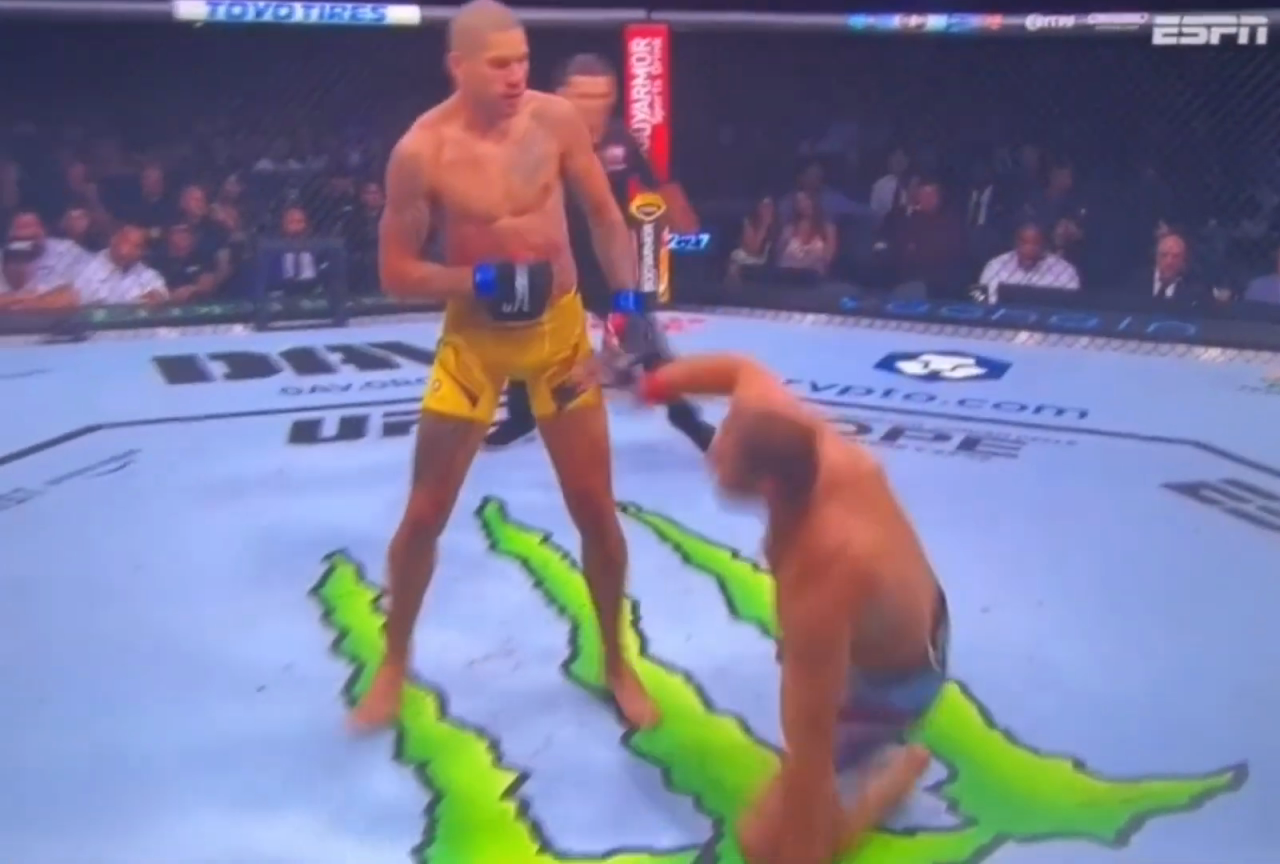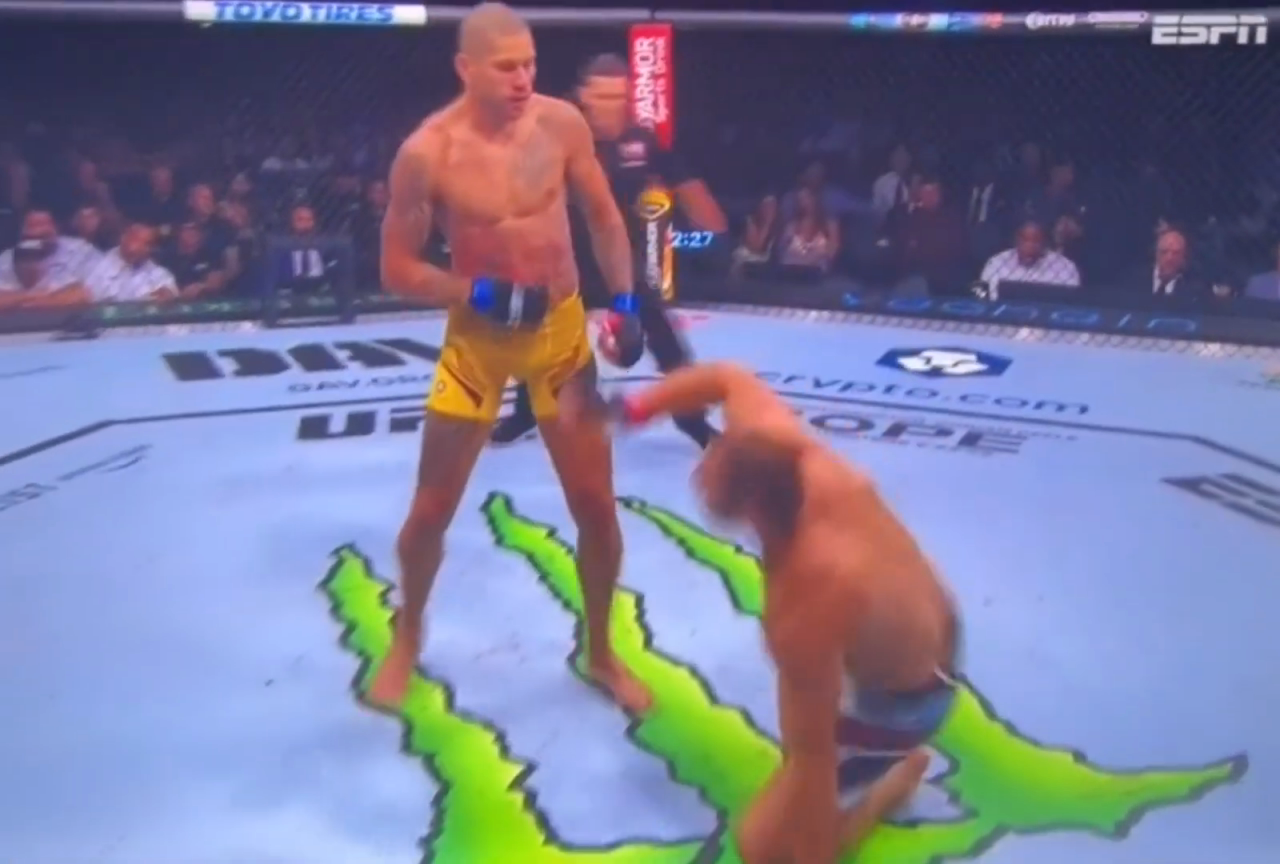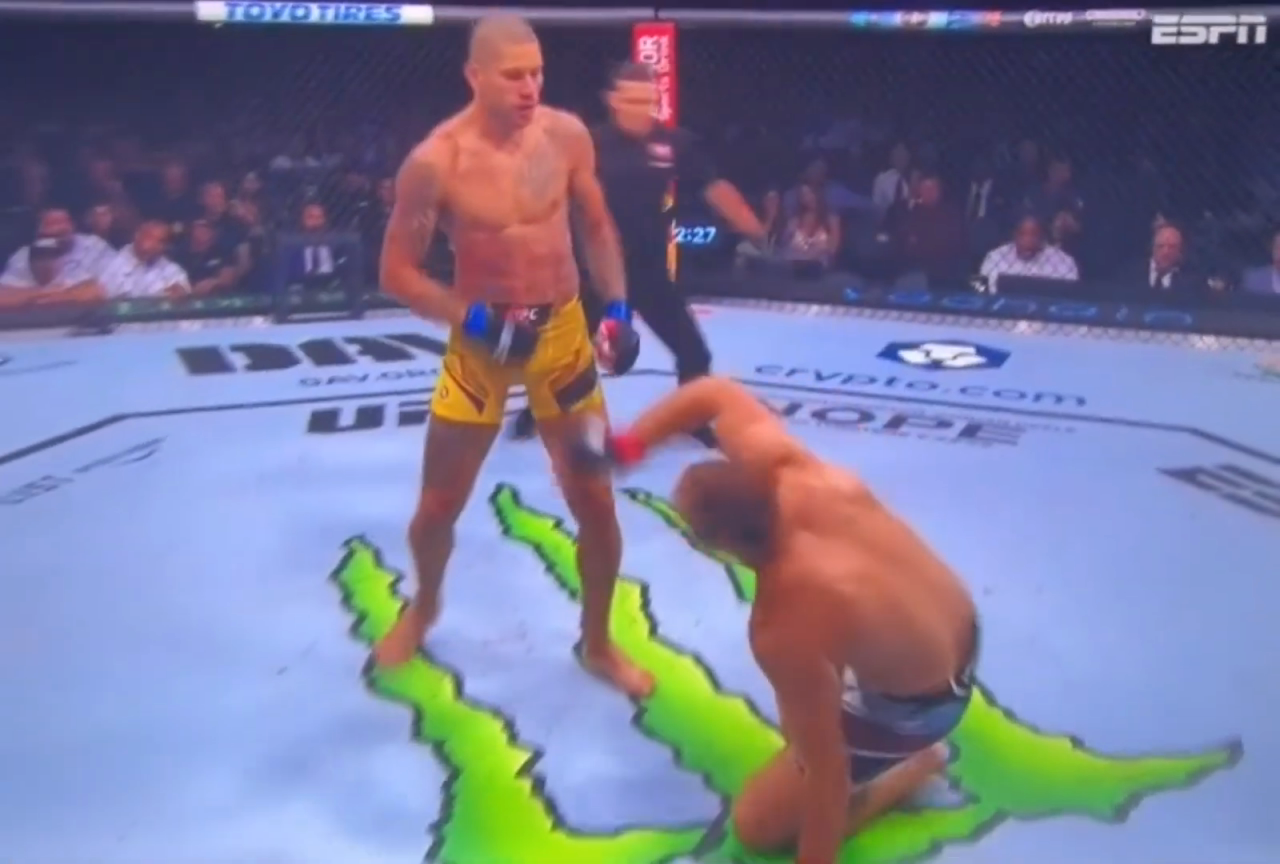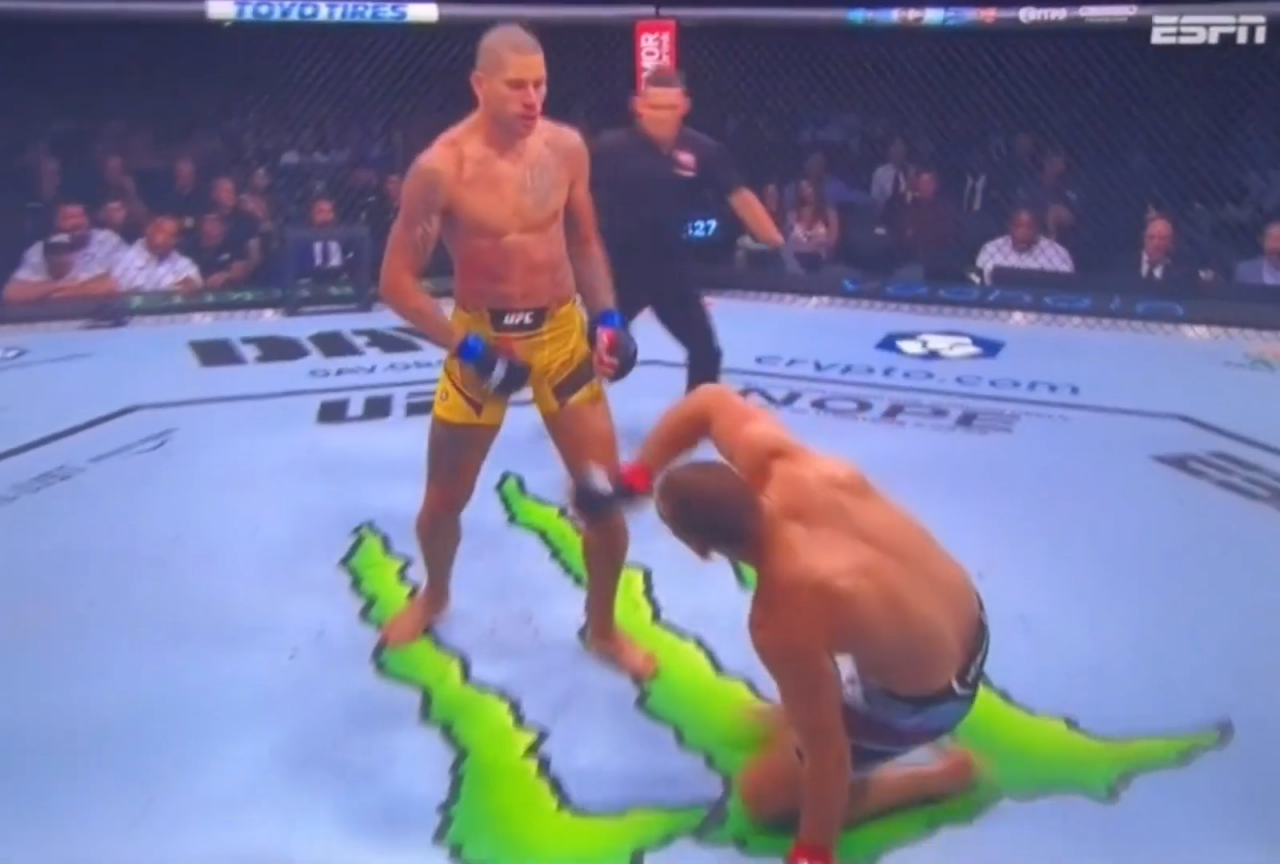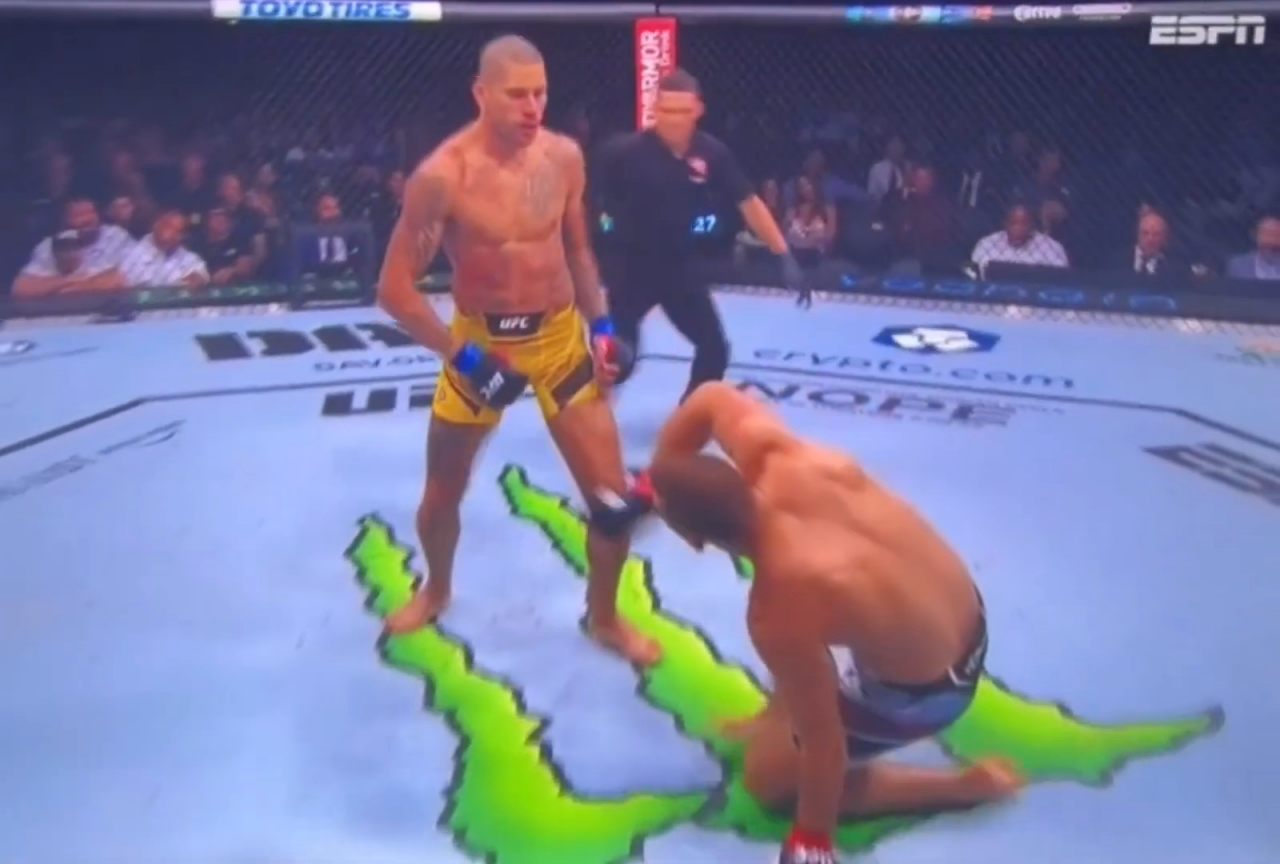
dt=0.1s
person 1, frame 1
left shoulder: (557, 118)
right shoulder: (421, 152)
left elbow: (604, 215)
right elbow: (397, 272)
left wrist: (628, 301)
right wrist: (486, 282)
left hip: (560, 327)
right hip: (476, 334)
left knee: (596, 511)
right knee: (424, 517)
left ankle: (615, 663)
right ankle: (395, 660)
person 1, frame 2
left shoulder: (561, 124)
right shoulder: (426, 153)
left elbow: (604, 219)
right elbow: (397, 270)
left wrist: (624, 303)
right wrist: (481, 294)
left hip: (561, 330)
right hip: (478, 336)
left knee: (595, 507)
right knee: (430, 513)
left ankle: (601, 654)
right ankle: (407, 638)
person 1, frame 3
left shoulder: (568, 136)
right shoulder: (435, 161)
left elbow: (598, 230)
right elbow: (396, 273)
left wrist: (616, 310)
right wrist: (475, 324)
left hip: (563, 335)
right hip: (483, 338)
left knee: (596, 506)
right knee: (437, 509)
left ankle: (597, 642)
right ankle: (423, 608)
person 1, frame 4
left shoulder: (565, 148)
right shoulder: (440, 168)
right elbow: (396, 282)
left wrist: (609, 318)
right wrist: (469, 349)
left hip: (561, 334)
right hip: (482, 343)
right knee: (443, 504)
left ankle: (602, 627)
right ankle: (434, 595)
person 1, frame 5
left shoulder: (565, 158)
right shoulder: (442, 176)
right elbow: (396, 289)
left wrist: (599, 326)
right wrist: (464, 360)
left hip: (559, 339)
right hip: (480, 343)
left knee: (612, 496)
right knee: (439, 500)
left ankle: (604, 615)
right ankle: (436, 588)
person 2, frame 1
left shoulder: (818, 590)
right shoulder: (808, 440)
left elbow: (809, 746)
right elbow: (743, 372)
right wrist: (649, 384)
left hip: (896, 686)
right hip: (922, 610)
left ankle: (899, 770)
person 2, frame 2
left shoulder: (801, 613)
right shoulder: (800, 458)
left elbow: (811, 758)
right elbow: (733, 380)
right wrist: (630, 410)
left hip: (902, 704)
left ankle: (898, 770)
person 2, frame 3
left shoulder: (786, 624)
right shoulder: (787, 469)
left elbow: (824, 767)
right elbow: (717, 393)
right wrist: (622, 447)
left hip: (918, 704)
left knee: (758, 822)
left ankle: (914, 767)
person 2, frame 4
left shoulder: (782, 621)
right shoulder: (784, 464)
left elbow: (827, 756)
right elbow: (712, 402)
right wrist: (632, 481)
left hip: (920, 703)
left knee: (761, 792)
left ankle: (944, 773)
person 2, frame 5
left shoulder: (779, 611)
right shoulder: (777, 455)
left elbow: (824, 748)
right elbow: (712, 399)
right wrist: (651, 488)
left hip: (922, 692)
left knee: (768, 774)
left ankle: (968, 783)
right ankle: (778, 716)
person 3, frame 1
left shoulder: (622, 143)
left elbow: (663, 191)
left wrist: (688, 236)
left hip: (606, 267)
left ankle: (687, 420)
right ankle: (520, 418)
person 3, frame 2
left shoulder: (644, 141)
left elbow: (686, 186)
left wrist: (717, 234)
right hip: (573, 265)
left knee: (668, 348)
left ankle: (692, 421)
right ankle: (524, 413)
person 3, frame 3
left shoulder: (674, 143)
right shoulder: (587, 146)
left elbow: (716, 189)
left wrist: (757, 235)
left hip: (648, 269)
left knee: (693, 353)
person 3, frame 4
left shoulder: (700, 150)
right shoulder: (613, 146)
left elbow: (740, 198)
left wrist: (779, 247)
left hip: (667, 268)
right hip: (617, 267)
left knee: (705, 349)
person 3, frame 5
left shoulder: (712, 154)
right shoulder: (626, 150)
left elbow: (749, 204)
left wrist: (784, 255)
left hip: (679, 266)
right hip: (628, 269)
left knee: (714, 346)
